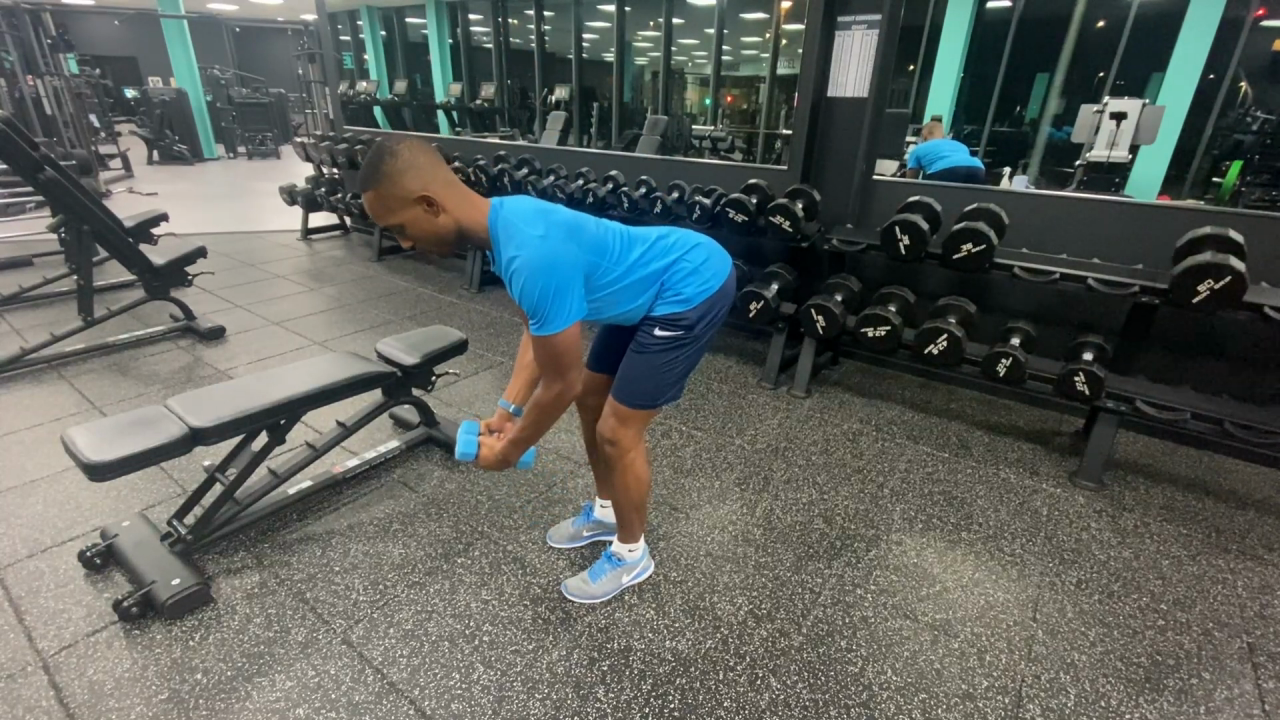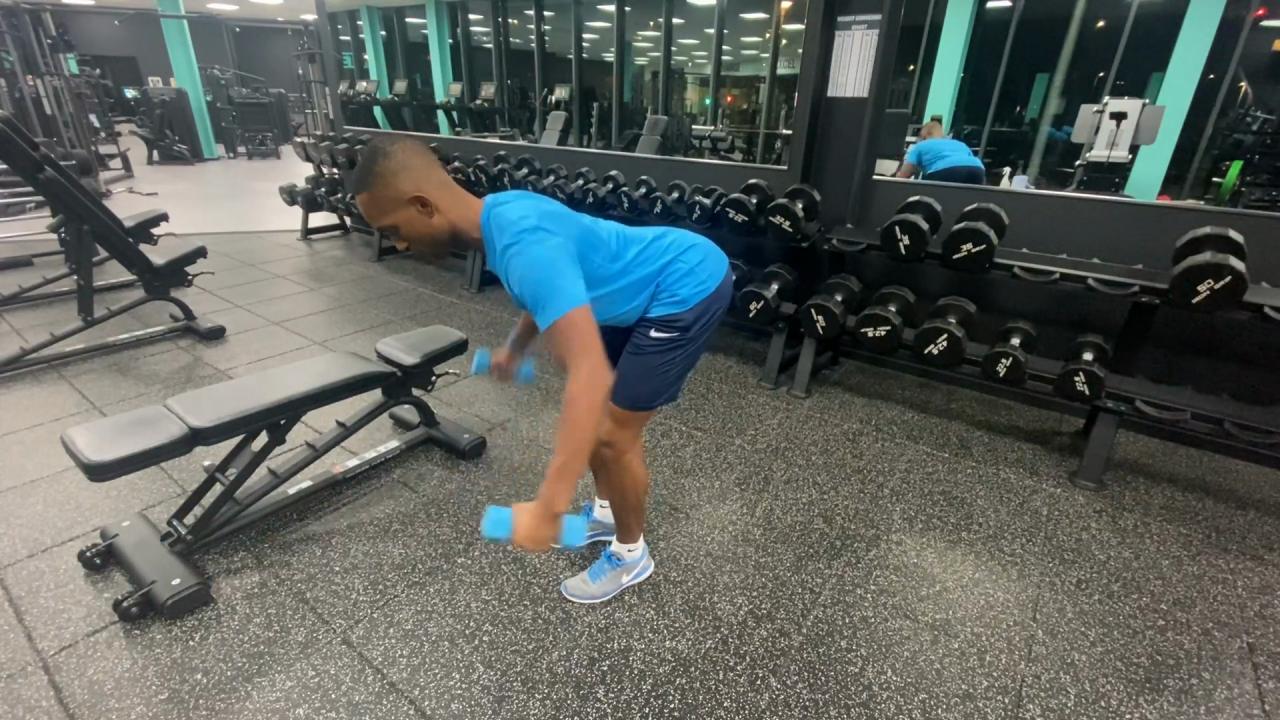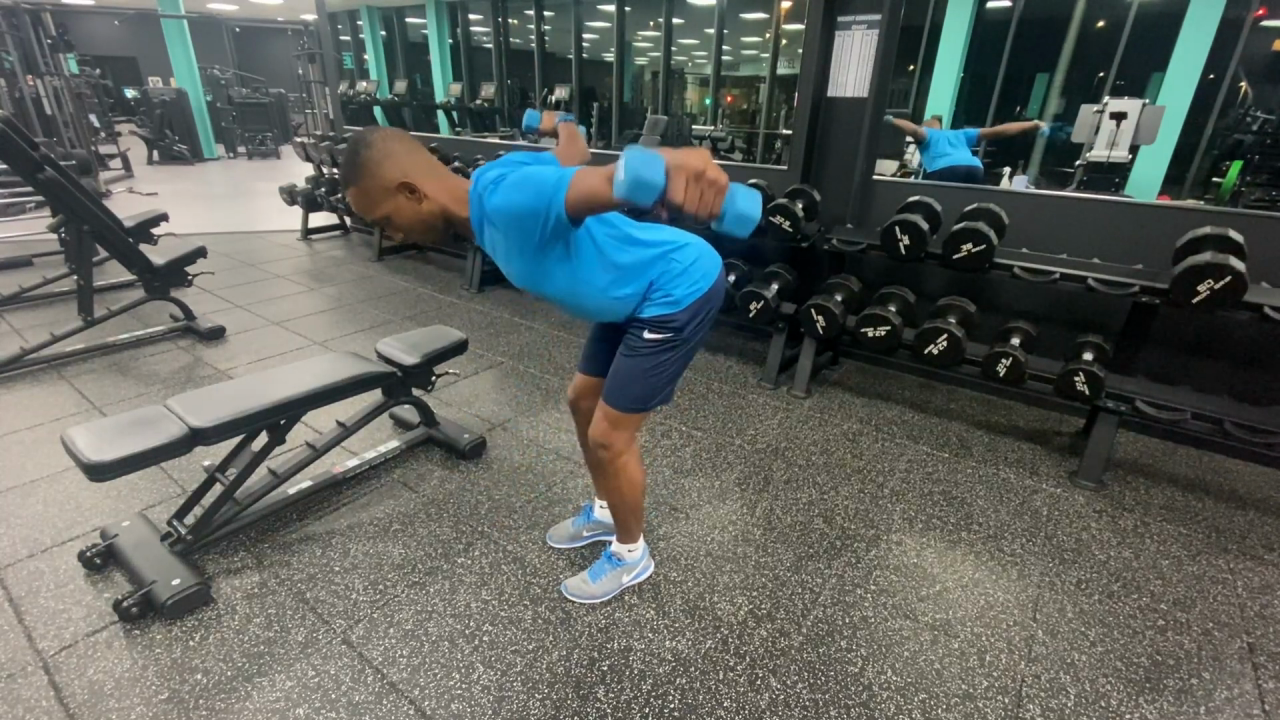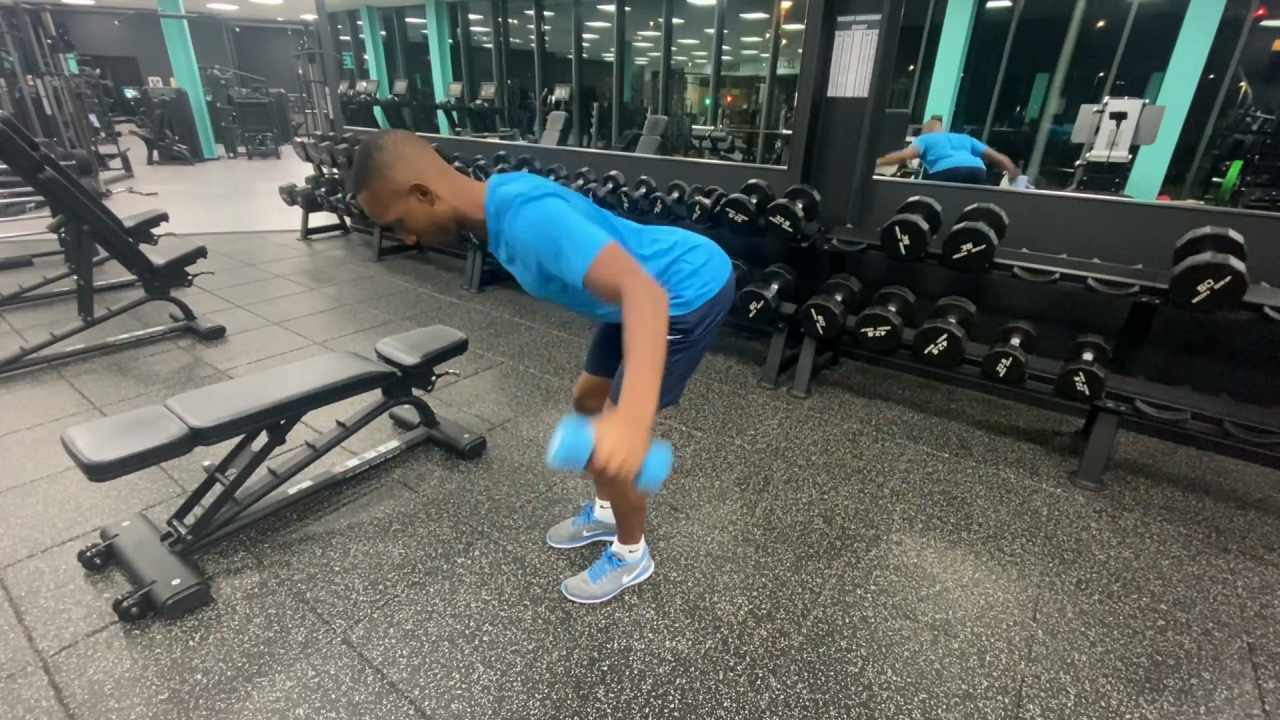
dt=0.5s
person 1, frame 1
left shoulder: (533, 254)
right shoulder: (504, 220)
left elbow: (560, 384)
right elbow: (540, 329)
left wrist: (509, 451)
right wrist: (508, 410)
left hip: (691, 288)
right hip: (654, 284)
left knee: (617, 430)
right knee: (591, 399)
left ankle: (631, 553)
right ankle: (606, 511)
person 1, frame 2
left shoulder: (521, 243)
right shoulder: (499, 214)
left elbow: (590, 374)
left wrist: (550, 504)
right wrist: (514, 349)
left hip: (687, 290)
right hip: (651, 285)
left knee: (612, 431)
right knee: (588, 408)
left ankle: (630, 554)
right ankle: (608, 513)
person 1, frame 3
left shoulder: (506, 196)
right shoulder: (487, 197)
right elbow: (574, 152)
left wrist: (681, 172)
right wrist: (561, 125)
left hip: (679, 289)
right hip: (639, 289)
left knee: (609, 434)
right knee: (583, 400)
left ankle: (630, 553)
right ankle: (605, 511)
person 1, frame 4
left shoulder: (523, 214)
right shoulder: (501, 199)
left elbow: (643, 293)
left wrist: (633, 419)
left hip: (690, 290)
right hip: (660, 283)
left knee: (604, 415)
right knee: (588, 398)
left ankle: (631, 554)
right ankle: (606, 512)
